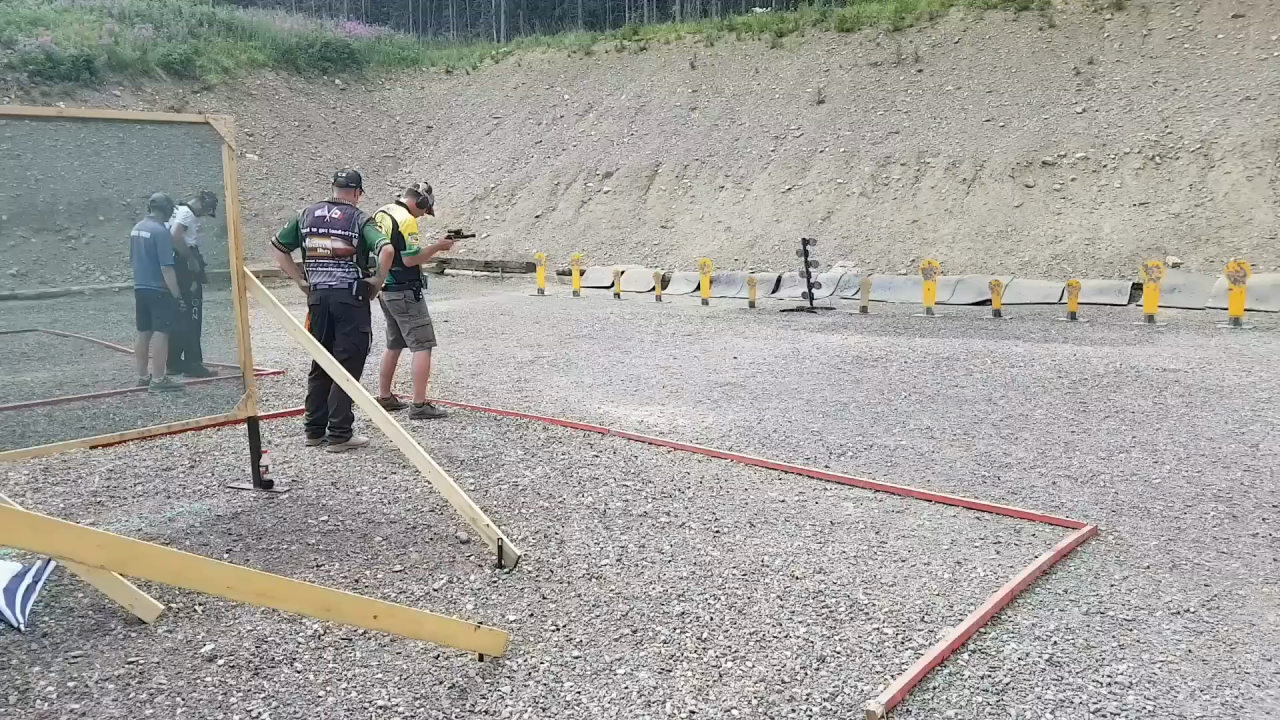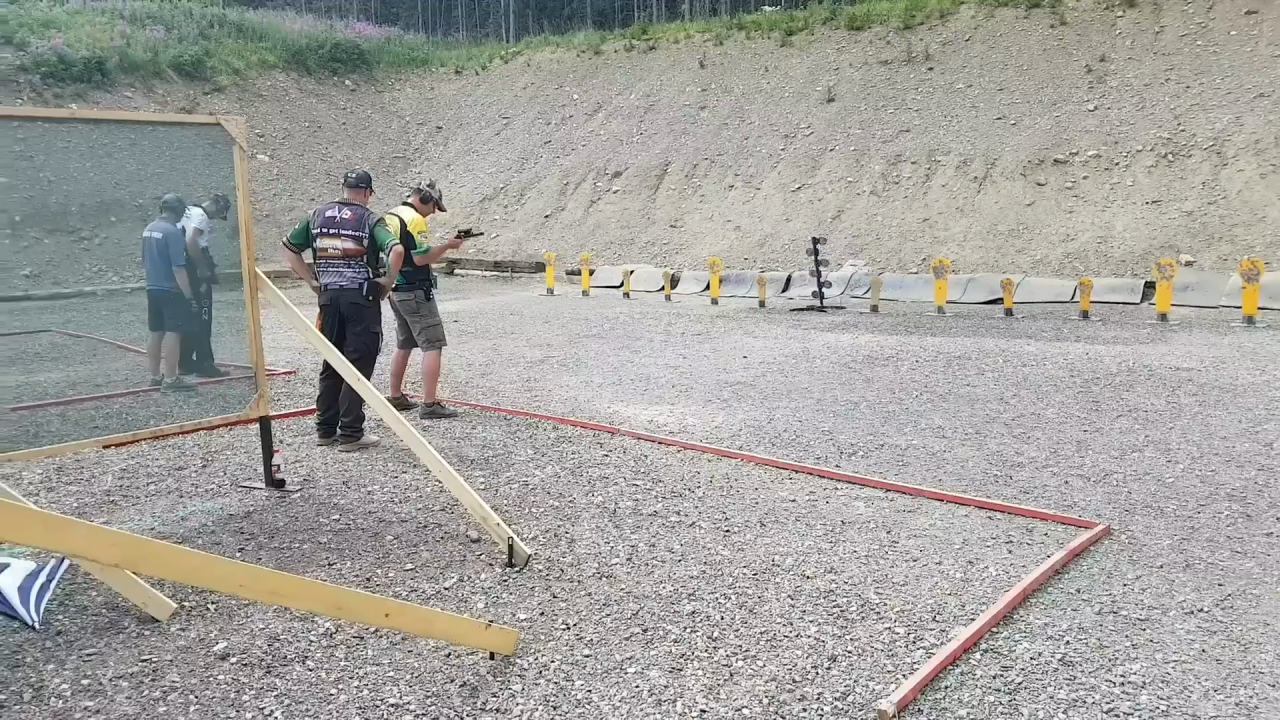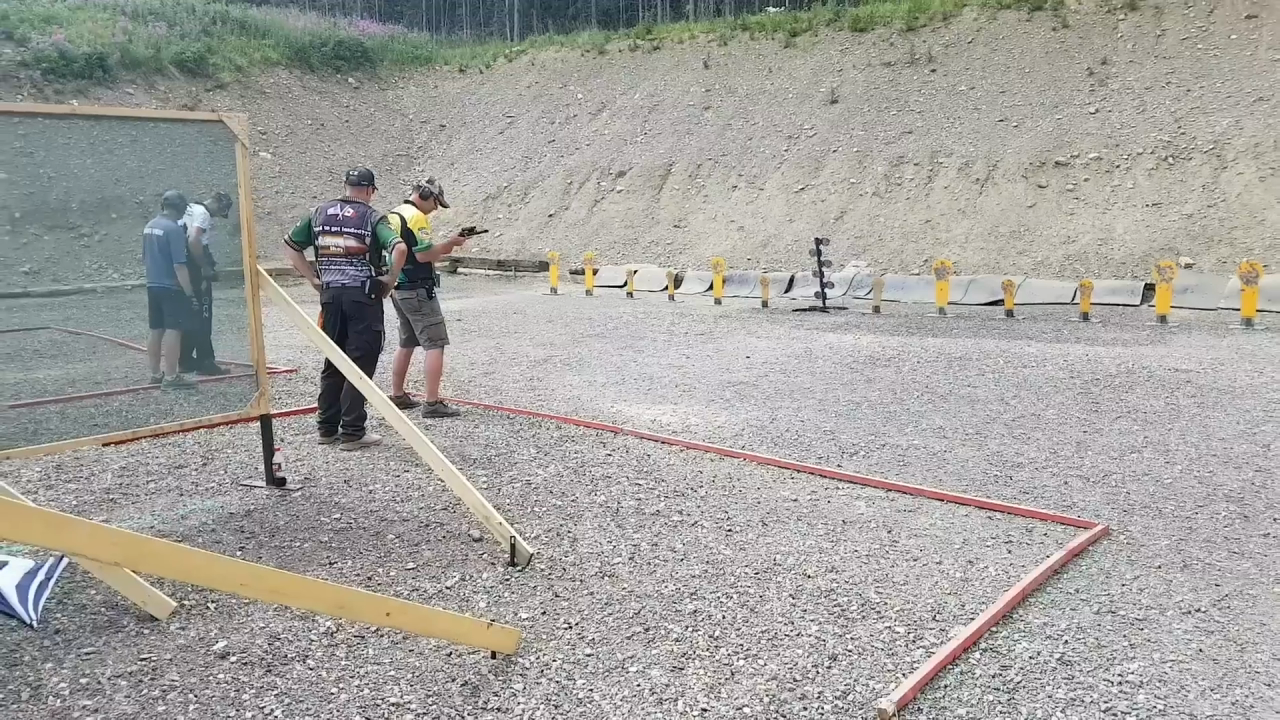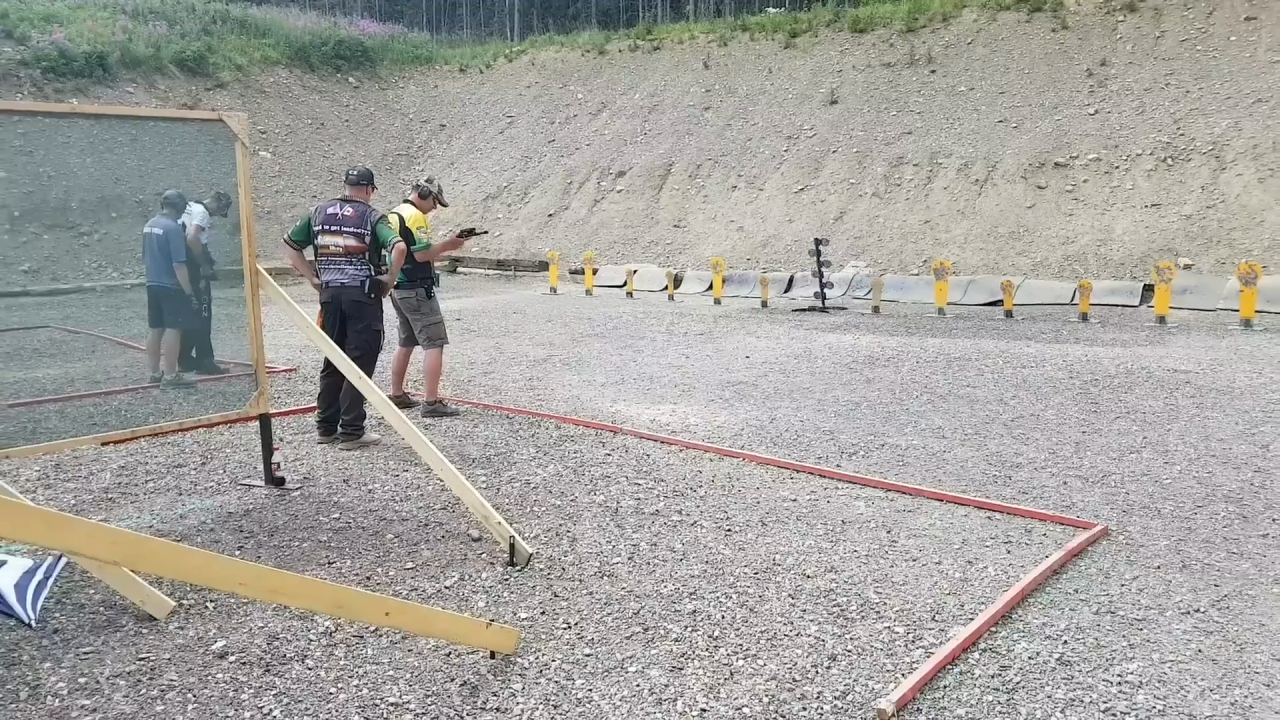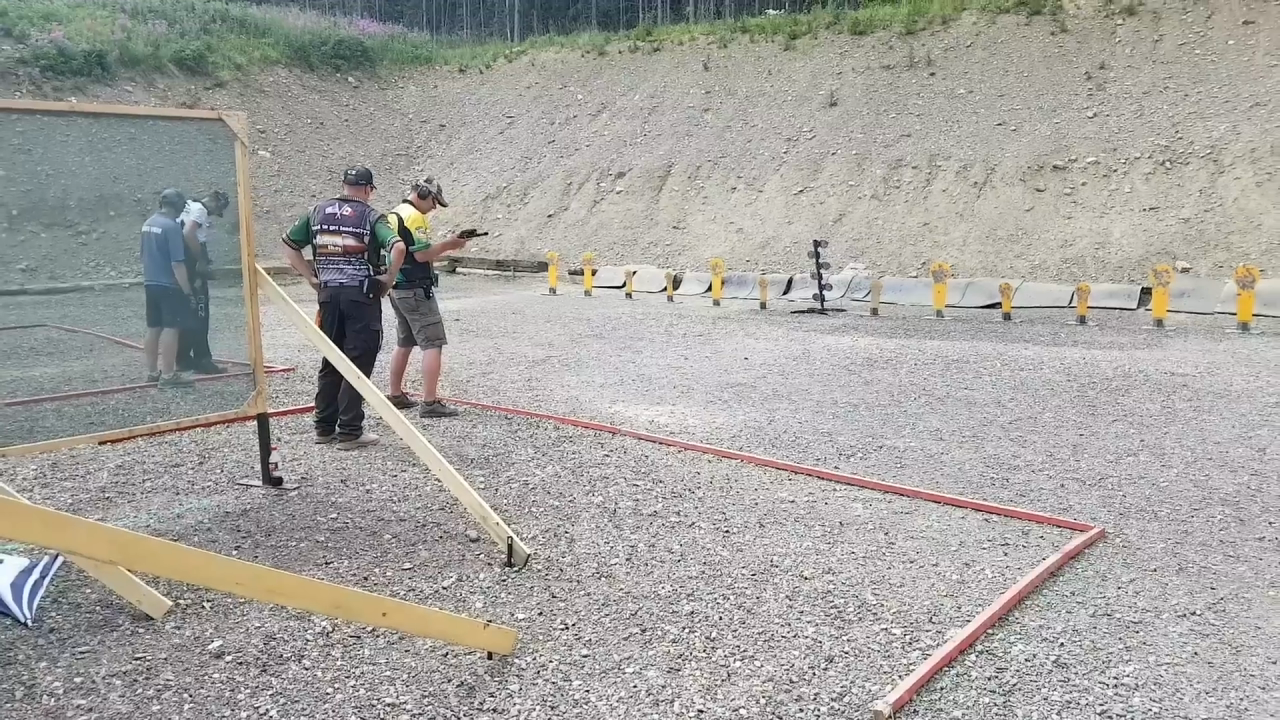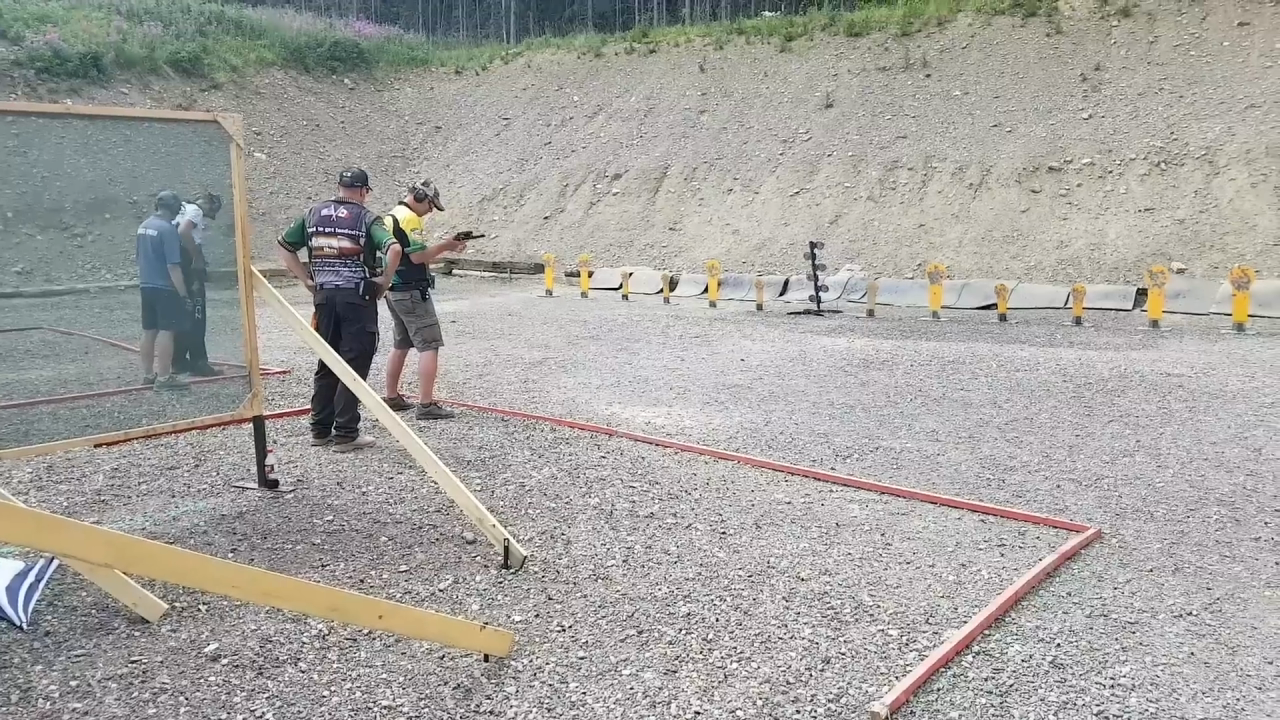
dt=0.2s
person 1, frame 1
left shoulder: (306, 215)
right shoulder: (359, 219)
left elbow: (278, 248)
right elbow: (387, 250)
left wrist: (301, 281)
right wrist: (378, 282)
left hip: (318, 296)
right hip: (350, 297)
left knee: (321, 363)
right knee: (348, 365)
left ankle: (314, 429)
right ankle: (339, 434)
person 1, frame 2
left shoulder: (317, 216)
right shoulder: (369, 219)
left elbow: (289, 248)
left wrist: (312, 281)
right wrist: (388, 282)
left hip: (329, 296)
right hip: (361, 297)
left knee: (332, 363)
right knee: (359, 365)
left ankle: (326, 429)
right ankle: (350, 433)
person 1, frame 3
left shoulder: (319, 213)
right shoulder: (372, 217)
left elbow: (290, 246)
left wrist: (313, 279)
right wrist: (390, 280)
left hip: (330, 295)
right hip: (363, 295)
left knee: (333, 362)
right knee: (361, 363)
left ankle: (327, 428)
right ankle: (352, 432)
person 1, frame 4
left shoulder: (318, 212)
right shoulder: (372, 216)
left elbow: (290, 245)
left wrist: (312, 278)
right wrist: (390, 279)
left hip: (330, 294)
right hip: (362, 294)
left knee: (333, 361)
right knee: (360, 363)
left ankle: (327, 427)
right ankle: (351, 431)
person 1, frame 5
left shoulder: (317, 212)
right shoulder: (370, 216)
left elbow: (288, 244)
left wrist: (310, 278)
right wrist: (388, 279)
left hip: (328, 293)
right hip: (361, 294)
left knee: (331, 361)
right knee: (358, 362)
left ankle: (324, 427)
right ankle: (349, 431)
person 1, frame 6
left shoulder: (313, 214)
right shoulder: (366, 218)
left elbow: (284, 246)
right elbow: (394, 249)
left wrist: (307, 280)
right wrist: (385, 281)
left hip: (324, 296)
right hip: (357, 297)
left knee: (327, 363)
right knee: (355, 364)
left ankle: (320, 429)
right ankle: (345, 434)
person 2, frame 1
left shoulder: (381, 213)
right shoulder: (407, 220)
right elbow: (410, 259)
left wrist: (430, 248)
right wrist: (438, 246)
left hip: (386, 290)
right hip: (405, 292)
left knee: (393, 345)
right knee: (422, 346)
left ankle: (385, 397)
right ankle: (419, 405)
person 2, frame 2
left shoulder: (391, 216)
right shoulder: (415, 219)
right elbow: (420, 258)
left wrist: (434, 251)
right wrist: (447, 246)
left hip: (396, 290)
right hip: (415, 292)
left knee: (404, 345)
right knee: (433, 346)
left ankle: (395, 397)
right ankle: (430, 404)
person 2, frame 3
left shoulder: (394, 214)
right shoulder: (417, 217)
right elbow: (423, 255)
left wrist: (442, 250)
right wrist: (450, 243)
left hip: (399, 289)
right hip: (418, 290)
left knee: (406, 344)
right knee: (435, 345)
left ankle: (398, 396)
right ankle: (432, 403)
person 2, frame 4
left shoulder: (394, 214)
right shoulder: (415, 216)
right elbow: (421, 254)
left wrist: (445, 247)
right wrist: (449, 243)
left hip: (399, 288)
right hip: (417, 290)
left knee: (405, 343)
right knee: (434, 344)
left ankle: (397, 395)
right ankle: (431, 403)
person 2, frame 5
left shoulder: (394, 214)
right shoulder: (414, 216)
right elbow: (421, 254)
left wrist: (446, 246)
right wrist: (449, 243)
left hip: (398, 288)
right hip: (416, 290)
left knee: (404, 343)
right knee: (433, 344)
left ankle: (395, 395)
right ankle: (430, 403)
person 2, frame 6
left shoulder: (391, 215)
right shoulder: (409, 217)
right elbow: (417, 256)
left wrist: (444, 247)
right wrist: (445, 245)
left hip: (395, 290)
right hip: (412, 292)
left knee: (401, 345)
right knee: (429, 346)
left ankle: (392, 397)
right ankle: (426, 405)
person 3, frame 1
left shoulder: (136, 228)
right shoulder: (160, 231)
right elbow: (166, 267)
right wrist: (177, 295)
left hip: (140, 288)
right hip: (158, 290)
left knee: (143, 333)
right knee: (160, 333)
left ankle: (143, 376)
right ankle: (158, 380)
person 3, frame 2
left shoulder: (148, 229)
right shoulder: (172, 232)
right elbow: (178, 268)
right wrist: (189, 295)
left hip: (152, 289)
right hip: (170, 291)
left knee: (155, 333)
right knee: (172, 334)
left ankle: (156, 376)
right ankle: (170, 379)
person 3, frame 3
left shoulder: (149, 226)
right shoulder: (173, 229)
right elbow: (179, 265)
right wrist: (190, 293)
left hip: (153, 286)
right hip: (171, 288)
left knee: (155, 331)
right knee: (172, 331)
left ankle: (156, 374)
right ankle: (171, 377)
person 3, frame 4
left shoulder: (149, 225)
right shoulder: (173, 228)
right elbow: (178, 264)
right wrist: (189, 292)
left hip: (152, 285)
right hip: (170, 287)
left knee: (155, 330)
right knee: (172, 330)
left ankle: (155, 373)
right ankle: (170, 376)
person 3, frame 5
left shoulder: (147, 224)
right shoulder: (172, 227)
right elbow: (177, 263)
right wrist: (187, 291)
left hip: (150, 284)
right hip: (169, 286)
left knee: (153, 329)
right knee: (170, 329)
left ankle: (153, 372)
right ankle: (167, 375)
person 3, frame 6
left shoulder: (143, 226)
right shoulder: (167, 229)
right elbow: (173, 266)
right wrist: (183, 293)
left hip: (146, 286)
right hip: (164, 289)
left knee: (149, 332)
right knee: (166, 332)
left ankle: (148, 375)
right ankle: (164, 378)
person 4, frame 1
left shoulder: (177, 211)
right shoulder: (187, 213)
left elbow: (170, 236)
right elbow: (175, 236)
right wrist: (192, 258)
left hip: (175, 269)
right hip: (186, 270)
left knee: (178, 318)
right knee: (191, 318)
left ankle: (174, 362)
right ankle: (193, 364)
person 4, frame 2
left shoulder: (189, 211)
right shoulder: (201, 216)
left elbow: (186, 240)
right elbow: (191, 241)
right wrist: (201, 267)
left hip: (185, 271)
right hip: (196, 272)
right knee: (202, 318)
left ankle: (186, 362)
right ankle: (205, 364)
person 4, frame 3
left shoulder: (190, 208)
right shoulder: (203, 214)
left elbow: (187, 238)
right elbow: (194, 241)
right wrist: (205, 266)
left hip: (185, 268)
right hip: (195, 269)
right knee: (202, 316)
left ankle: (186, 360)
right ankle: (205, 362)
person 4, frame 4
left shoulder: (190, 207)
right shoulder: (202, 212)
left elbow: (186, 236)
right elbow: (192, 238)
right wrist: (204, 265)
right hip: (194, 268)
right knee: (201, 315)
left ankle: (185, 359)
right ankle: (204, 361)
person 4, frame 5
left shoulder: (188, 207)
right shoulder: (200, 210)
left elbow: (183, 233)
right elbow: (188, 234)
right wrist: (201, 260)
right hip: (193, 267)
right knee: (199, 314)
left ankle: (183, 358)
right ankle: (202, 360)
person 4, frame 6
left shoulder: (183, 209)
right shoulder: (196, 211)
right elbow: (183, 232)
right wrist: (198, 256)
right hip: (189, 268)
right knee: (195, 316)
left ankle: (179, 360)
right ankle: (198, 362)
